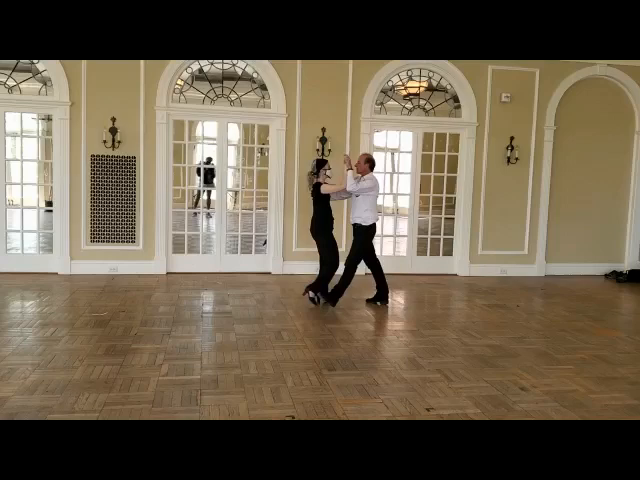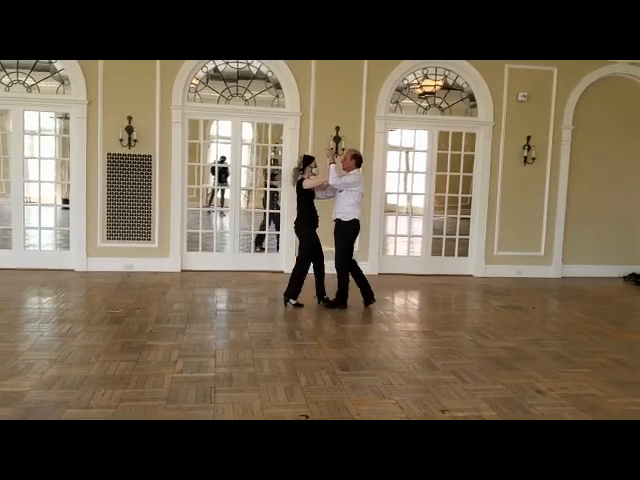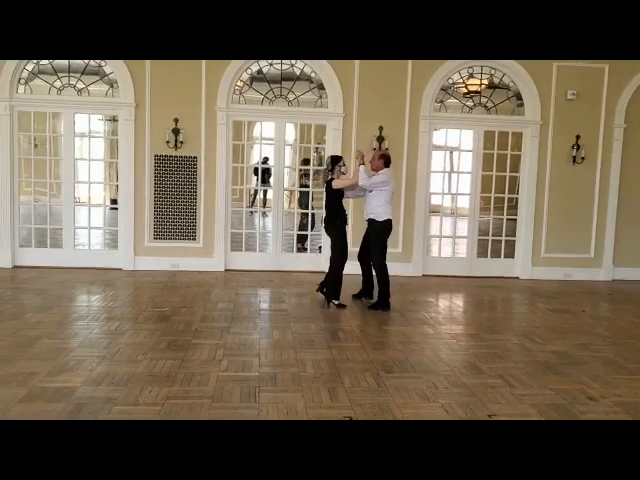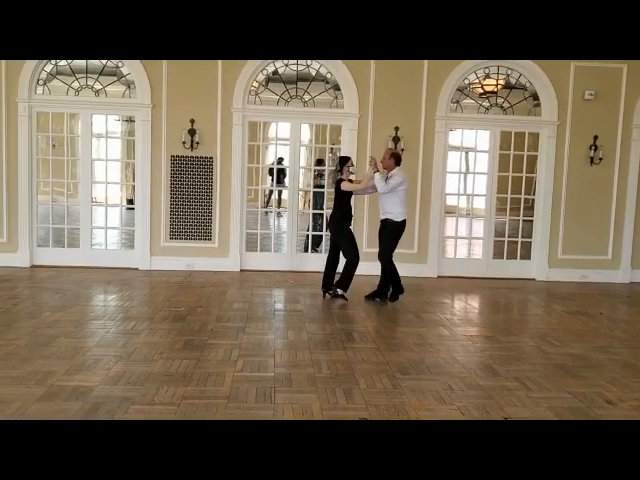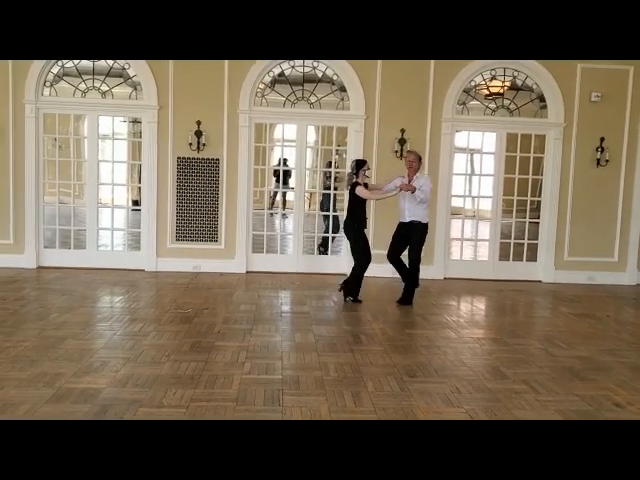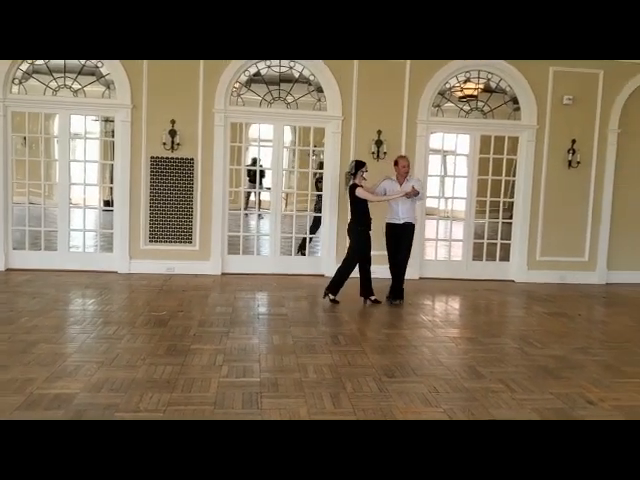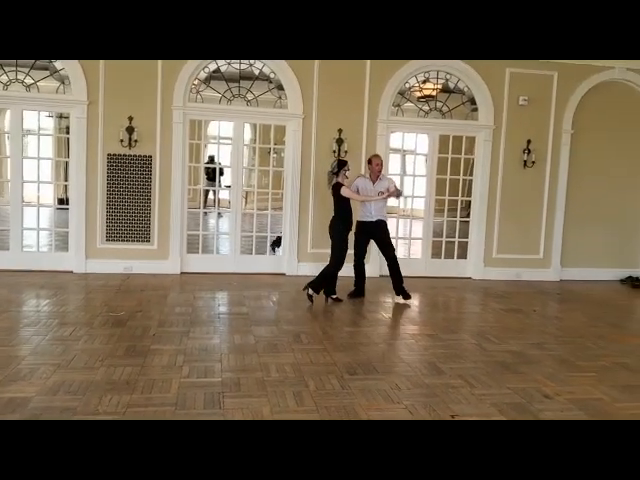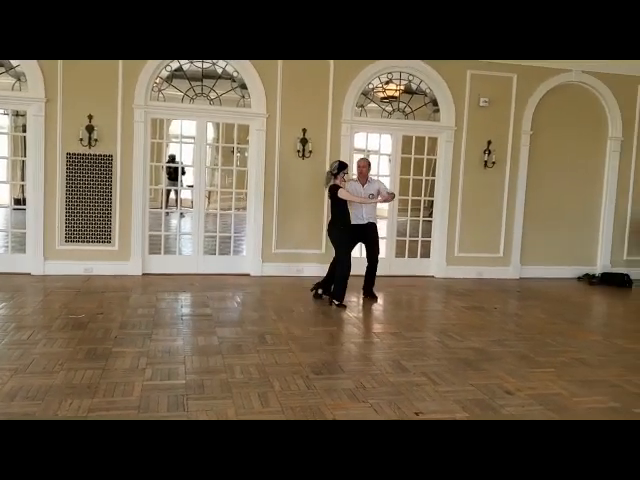
dt=0.5s
person 1, frame 1
left shoulder: (371, 182)
right shoulder: (359, 181)
left elbow: (351, 188)
right elbow: (347, 191)
left wrist: (348, 168)
left hip: (365, 228)
right hip: (361, 227)
left knee: (351, 262)
right knee: (371, 261)
left ankle: (334, 296)
right ankle: (382, 294)
person 1, frame 2
left shoulder: (355, 178)
right shoulder: (347, 178)
left elbow: (333, 182)
right elbow: (331, 189)
left wrist: (332, 162)
left hip: (348, 224)
right hip: (345, 224)
left knee: (341, 262)
right knee: (347, 261)
left ankle: (341, 300)
right ankle: (367, 293)
person 1, frame 3
left shoulder: (385, 177)
right shoulder: (376, 177)
left elbow: (363, 183)
right elbow: (360, 190)
left wrist: (361, 163)
left hip: (381, 224)
right hip: (374, 223)
left knee: (378, 262)
right knee: (363, 257)
left ankle: (383, 301)
right ankle: (367, 290)
person 1, frame 4
left shoulder: (399, 177)
right shoulder: (385, 176)
left elbow: (383, 189)
left wrist: (375, 170)
left hip: (395, 222)
right hip: (386, 221)
left knee: (385, 256)
right knee: (384, 256)
left ankle: (397, 287)
right ankle: (382, 290)
person 1, frame 5
left shoulder: (425, 180)
right shoulder: (400, 180)
left elbow: (424, 197)
right elbow: (382, 191)
left wrist: (413, 189)
left hip: (419, 225)
right hip: (403, 224)
left knee: (413, 259)
right knee: (392, 255)
left ankle: (408, 294)
right ankle: (411, 282)
person 1, frame 6
left shoulder: (415, 182)
right shoulder: (387, 183)
left elbow: (421, 196)
right elbow: (374, 195)
left wrist: (415, 193)
left hip: (408, 225)
right hip: (391, 225)
left knee: (402, 259)
right knee: (393, 260)
left ankle: (394, 293)
right ankle: (397, 292)
person 1, frame 7
left shoulder: (388, 181)
right shoulder: (360, 181)
left elbow: (395, 192)
left wrist: (394, 192)
left hip: (380, 223)
right hip: (363, 223)
left knee: (390, 256)
right knee: (358, 257)
left ankle: (400, 289)
right ankle: (359, 289)
person 1, frame 8
left shoulder: (376, 184)
right shoulder: (350, 184)
left elbow: (387, 193)
left wrist: (390, 196)
left hip: (370, 226)
right hip: (353, 225)
left knee: (373, 259)
left ankle: (368, 289)
right ankle: (325, 286)
person 2, frame 1
left shoulder: (319, 186)
right shoulder: (320, 187)
left elbow: (336, 193)
right elbow: (343, 187)
left hip: (321, 227)
right hip: (321, 228)
left knee: (327, 261)
right knee: (332, 261)
left ankle: (320, 293)
right ankle: (314, 290)
person 2, frame 2
left shoulder: (309, 183)
right shoulder: (303, 182)
left elbow: (323, 189)
right elbow: (324, 181)
left hip: (308, 226)
right hip: (304, 226)
left knee: (318, 259)
right knee: (303, 261)
left ankle: (321, 294)
right ankle: (290, 296)
person 2, frame 3
left shoulder: (337, 182)
right shoulder: (333, 182)
left elbow: (352, 187)
right elbow: (353, 181)
left hip: (336, 223)
right hip: (334, 224)
left knee: (338, 258)
right knee: (338, 259)
left ankle: (325, 286)
right ankle: (332, 297)
person 2, frame 4
left shoulder: (348, 182)
right shoulder: (341, 183)
left elbow: (362, 185)
right elbow: (361, 187)
right wrist: (371, 171)
left hip: (338, 223)
right hip: (339, 224)
left knee: (333, 255)
right knee: (353, 256)
left ankle: (328, 288)
right ankle: (340, 287)
person 2, frame 5
left shoulder: (363, 186)
right shoulder: (356, 186)
right elbow: (374, 197)
right wrist: (394, 192)
left hip: (357, 227)
right hip: (353, 227)
left knee: (365, 258)
right knee: (362, 260)
left ankle: (348, 286)
right ankle: (350, 293)
person 2, frame 6
left shoulder: (359, 187)
right shoulder: (355, 188)
left elbow: (372, 191)
right elbow: (375, 198)
right wrist: (397, 195)
left hip: (361, 229)
right hip: (358, 229)
left knee: (365, 262)
right knee: (351, 261)
left ankle: (367, 294)
right ankle: (331, 291)
person 2, frame 7
left shoulder: (339, 186)
right shoulder: (340, 187)
left elbow: (354, 195)
right elbow: (359, 198)
right wrist: (381, 197)
left hip: (339, 228)
right hip: (338, 228)
left knee: (335, 262)
right knee: (337, 262)
left ankle: (330, 292)
right ankle: (312, 287)
person 2, frame 8
left shoulder: (335, 188)
right shoulder: (337, 189)
left elbow: (353, 198)
right elbow: (358, 200)
right wrist: (379, 200)
left hip: (338, 229)
right hip: (338, 230)
left knee: (340, 262)
right knee: (344, 264)
right ankle: (336, 298)
